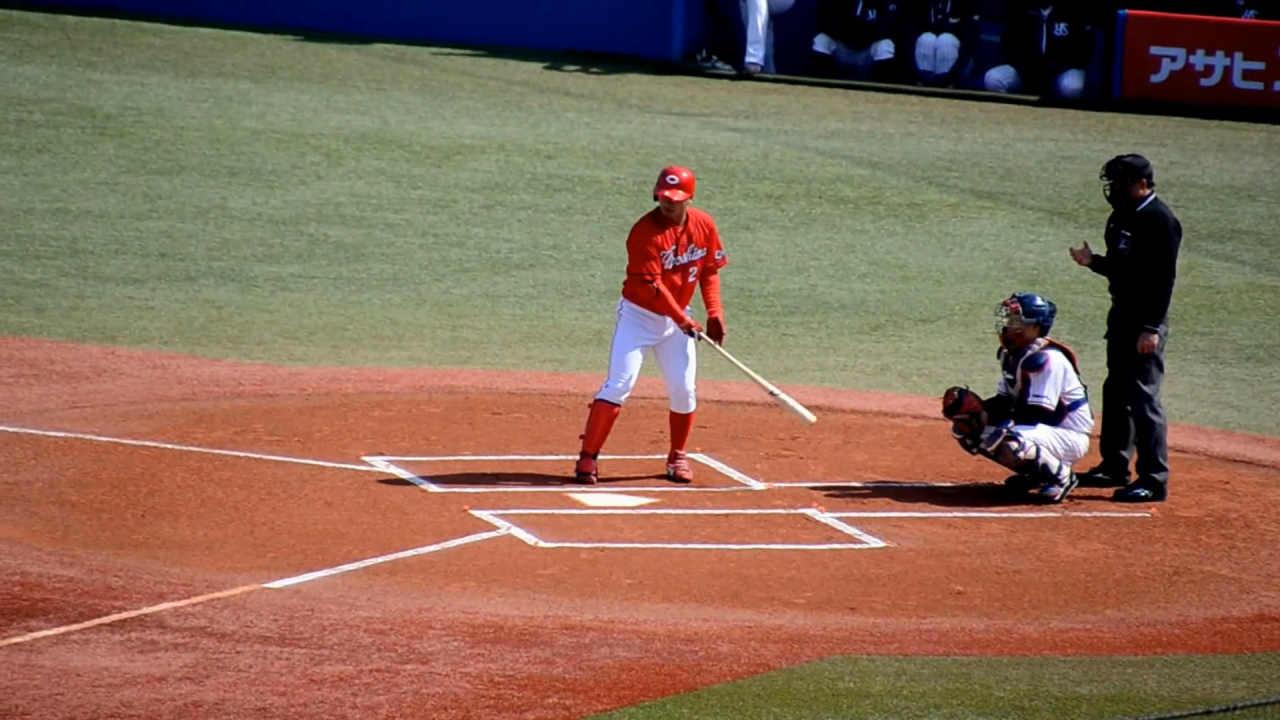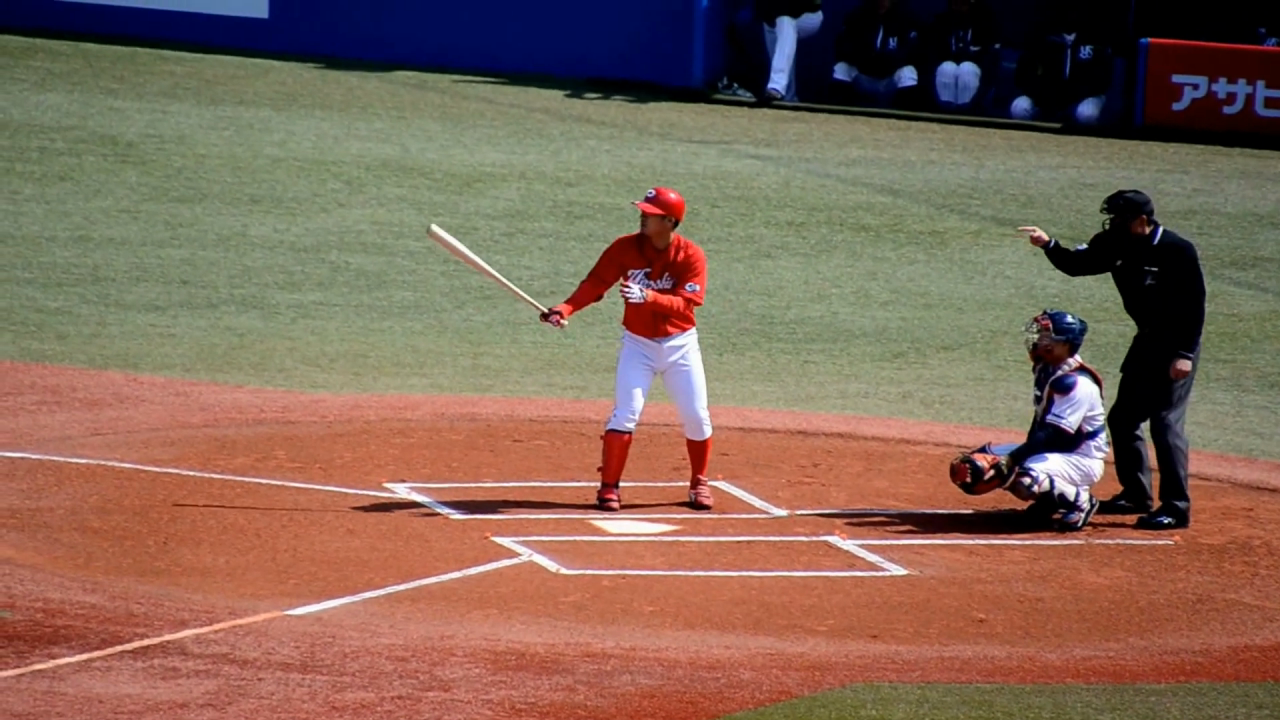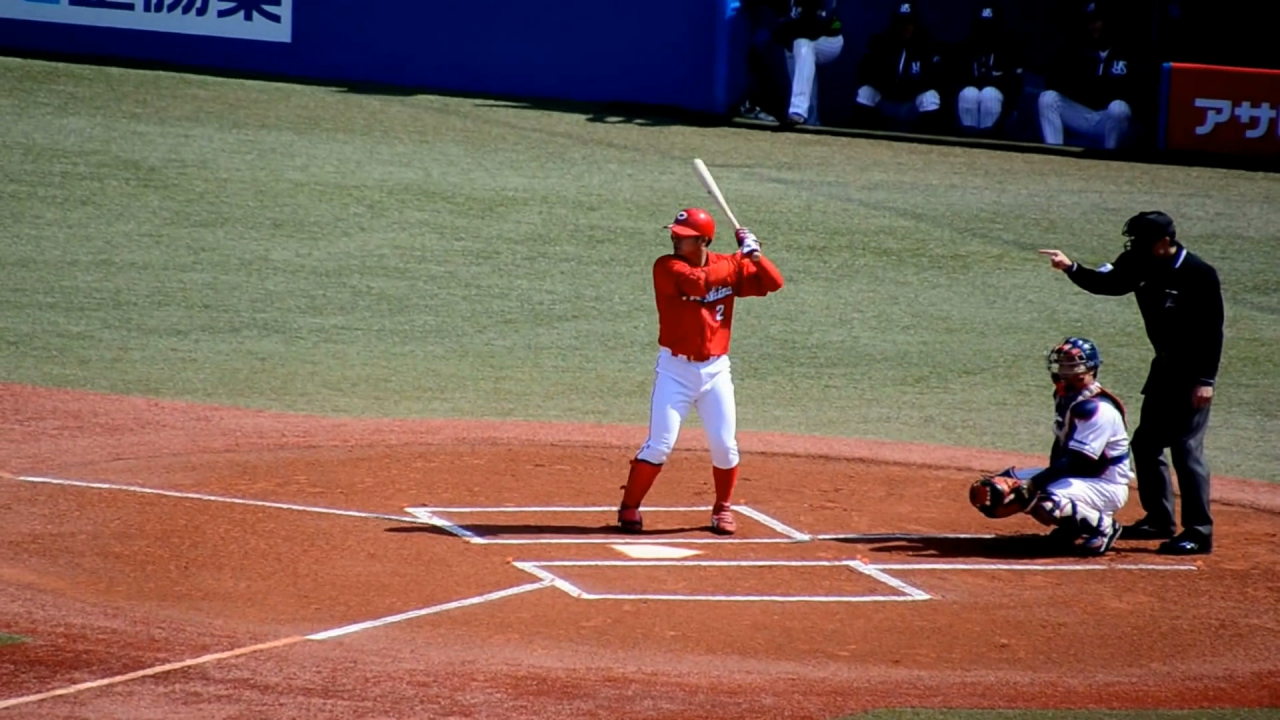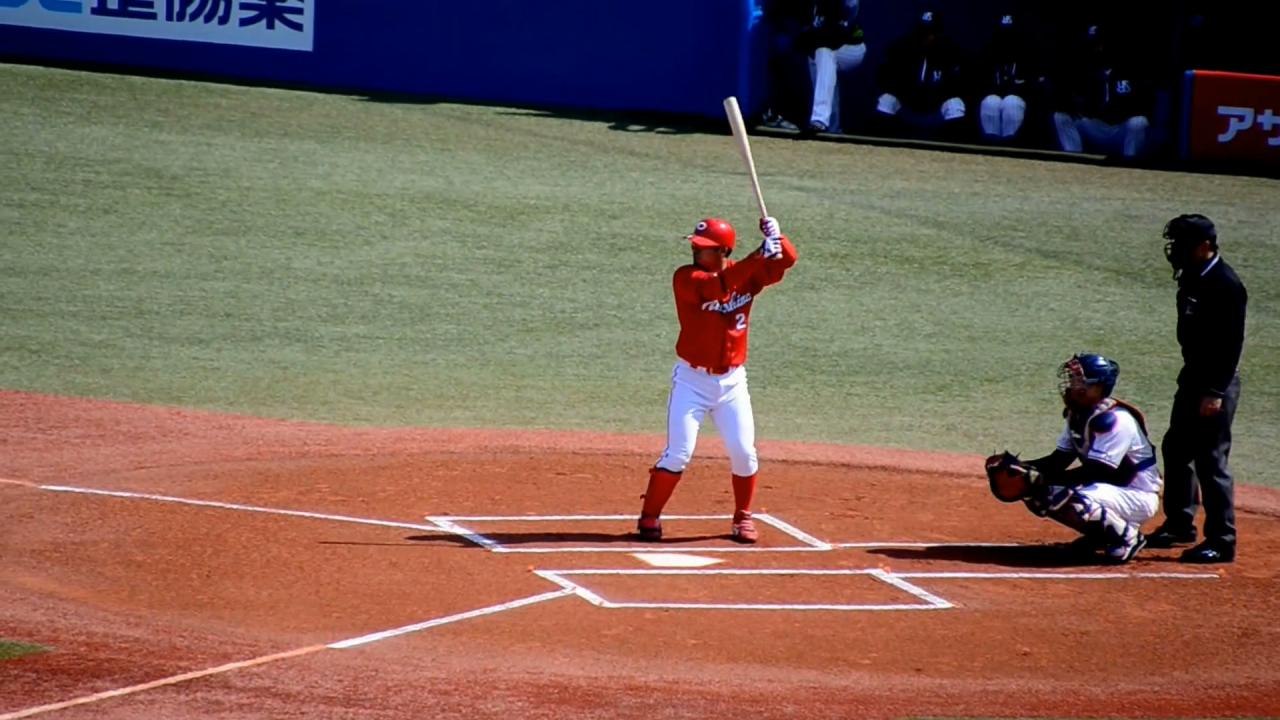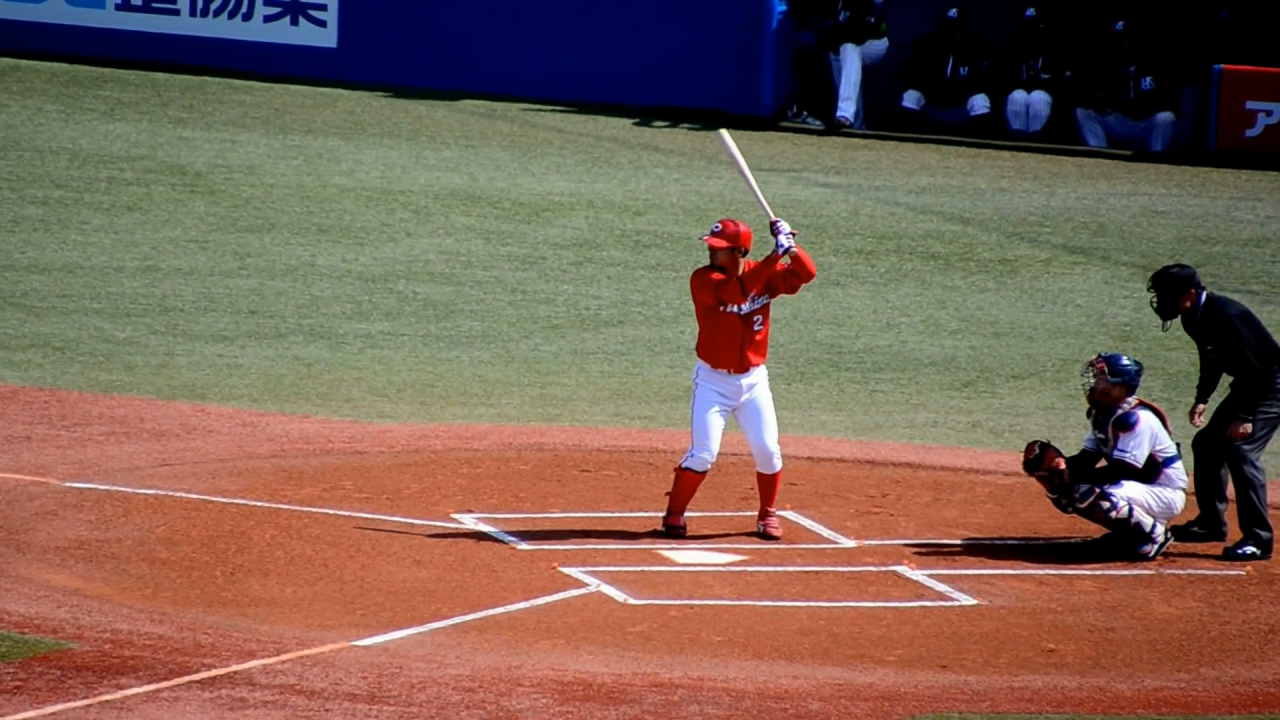
dt=1s
person 1, frame 1
left shoulder: (1159, 220)
right shoulder: (1120, 215)
left elbow: (1164, 278)
left wrist: (1151, 328)
right wrist: (1093, 261)
left hip: (1144, 319)
right hip: (1120, 313)
left knee: (1143, 396)
right knee: (1115, 392)
left ankle: (1153, 480)
right ankle: (1114, 466)
person 1, frame 2
left shoulder: (1177, 250)
right shoulder: (1115, 245)
left elbow: (1195, 304)
right elbow: (1078, 264)
left wrist: (1185, 353)
right wrist: (1048, 244)
left hip: (1176, 347)
right hip: (1146, 341)
left knee: (1166, 421)
right knee: (1122, 419)
left ankle: (1176, 507)
right ankle: (1137, 494)
person 1, frame 3
left shoulder: (1200, 274)
right shoulder: (1140, 266)
left elbow: (1213, 330)
right elbow: (1104, 282)
left wrist: (1206, 380)
right wrist: (1071, 268)
left hip: (1192, 372)
right hip: (1163, 367)
left knee: (1186, 448)
right knee: (1146, 444)
left ankle: (1199, 533)
right ankle: (1160, 519)
person 1, frame 4
left shoulder: (1225, 284)
right shoulder: (1191, 276)
left elbow: (1232, 342)
left wrist: (1216, 391)
left hip: (1215, 382)
right hip: (1192, 376)
left knee: (1211, 459)
right knee: (1176, 449)
left ankle: (1222, 541)
right ankle: (1180, 524)
person 1, frame 5
left shoulder: (1225, 316)
right shoulder: (1194, 318)
left elbow: (1254, 368)
right elbow: (1212, 361)
left wrist: (1244, 416)
right wrist: (1202, 399)
right hip: (1249, 385)
left knee: (1241, 450)
right knee: (1207, 443)
right ankle: (1211, 522)
person 2, frame 1
left shoulder: (704, 225)
right shoulder: (645, 232)
left elbow: (709, 272)
right elbow: (652, 286)
left wrist: (714, 314)
right wrist: (686, 322)
left hip: (676, 319)
right hip: (638, 315)
left knee: (683, 391)
right knee: (618, 386)
left ankle: (677, 456)
right ankle: (587, 456)
person 2, frame 2
left shoulder: (691, 255)
right shoulder: (624, 247)
left elbow: (686, 302)
right elbow: (595, 283)
left wrist: (648, 297)
right wrist: (565, 309)
left hip: (681, 344)
right hip: (638, 344)
left knee: (696, 417)
right knee: (626, 415)
left ankle: (699, 483)
right ankle: (609, 486)
person 2, frame 3
left shoulder: (730, 266)
right shoulder: (667, 267)
left elbow: (774, 282)
right elbow: (699, 282)
left wrist: (751, 252)
right wrist: (739, 257)
left hip: (716, 369)
right hip: (675, 369)
left knee: (724, 445)
right knee: (660, 444)
left ankle: (722, 509)
right ankle: (630, 508)
person 2, frame 4
left shoulder: (747, 273)
right shoulder: (686, 277)
left elbow: (788, 258)
right elbow: (718, 287)
left wrist: (775, 235)
right wrist: (758, 255)
left hip: (733, 380)
right hip: (692, 379)
left knee: (744, 453)
right knee: (678, 453)
left ankle: (743, 518)
right ankle: (649, 516)
person 2, frame 5
left shoulder: (764, 274)
right shoulder: (703, 278)
left elbow: (806, 273)
right elbow: (735, 291)
left wrist: (789, 240)
right wrist: (774, 256)
left hip: (753, 379)
right hip: (713, 380)
left knee: (768, 451)
right knee: (703, 454)
left ankle: (767, 515)
right ankle: (675, 513)
person 3, frame 1
left shoulder: (1047, 359)
right shoulder: (1011, 354)
left elbow: (1037, 415)
right elbow: (1003, 403)
left wrist: (985, 417)
right wrist: (972, 409)
left hip: (1069, 436)
right hip: (1039, 430)
left knee: (1010, 442)
right knee: (965, 429)
left ankle: (1060, 475)
right ankle: (1032, 471)
person 3, frame 2
left shoulder: (1075, 383)
right shoulder: (1045, 371)
left elbow: (1051, 435)
left wrist: (1011, 460)
right wrist: (1025, 453)
left hip: (1081, 460)
right hip: (1050, 451)
left knee: (1024, 478)
right knee: (982, 459)
left ankle: (1079, 501)
right ankle: (1050, 499)
person 3, frame 3
left shoulder: (1097, 409)
right shoulder: (1065, 397)
left elbow: (1074, 462)
left wrist: (1030, 485)
left hip: (1105, 486)
right hip: (1073, 477)
left knee: (1045, 501)
left ankle: (1102, 525)
right ankle: (1072, 523)
person 3, frame 4
left shoulder: (1115, 420)
right shoulder: (1077, 414)
left elbow: (1092, 473)
right elbow: (1059, 461)
left wrist: (1039, 477)
right wrist: (1021, 468)
left hip: (1138, 497)
right hip: (1106, 489)
left knee: (1074, 503)
right knee: (1033, 492)
left ankle: (1128, 536)
right ankle: (1098, 533)
person 3, frame 5
left shoulder: (1137, 419)
right shoulder: (1102, 413)
left elbow: (1120, 472)
right elbow: (1087, 460)
left wrist: (1068, 474)
left hip: (1166, 494)
right hip: (1136, 485)
left knee: (1102, 499)
right knee: (1061, 488)
left ankle: (1156, 533)
right ankle: (1130, 530)
